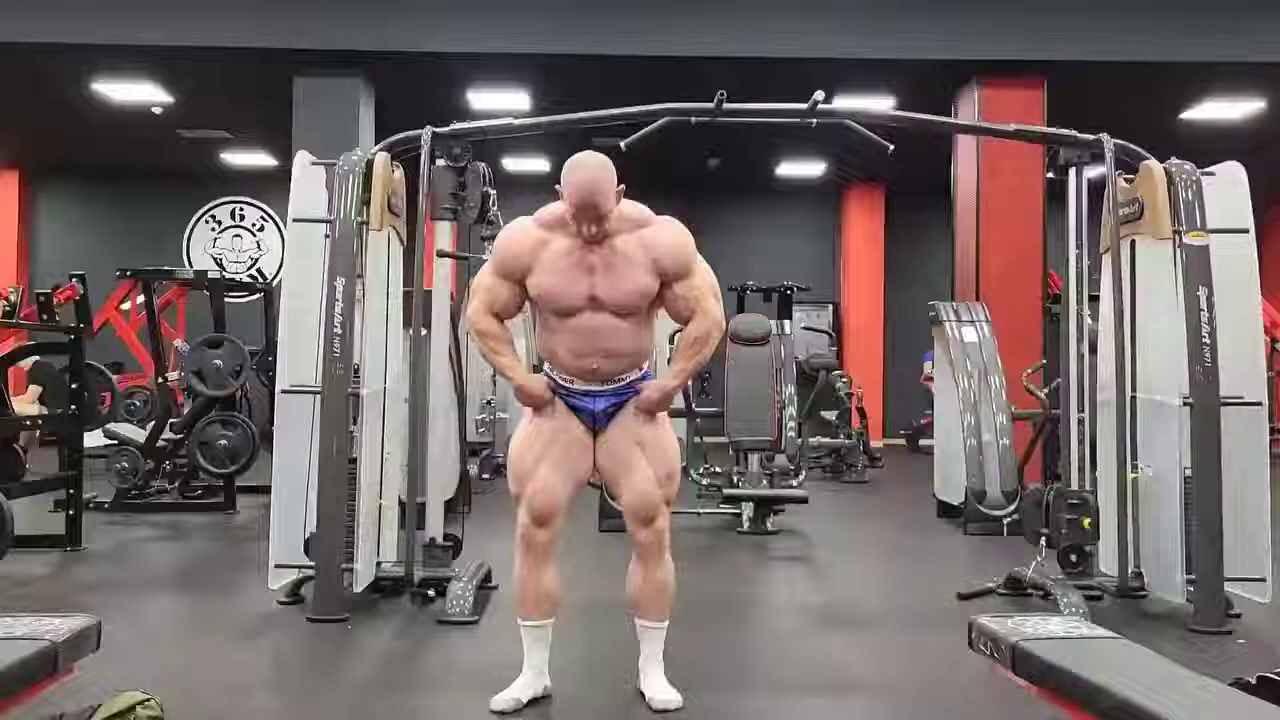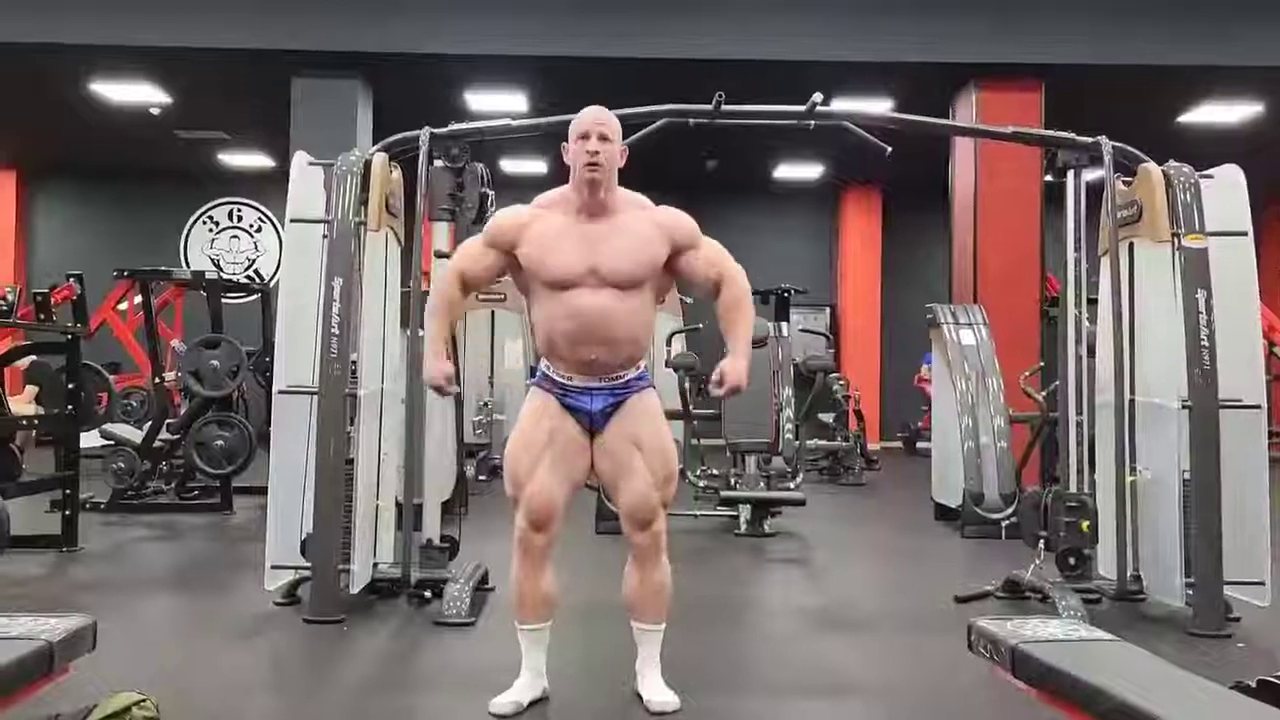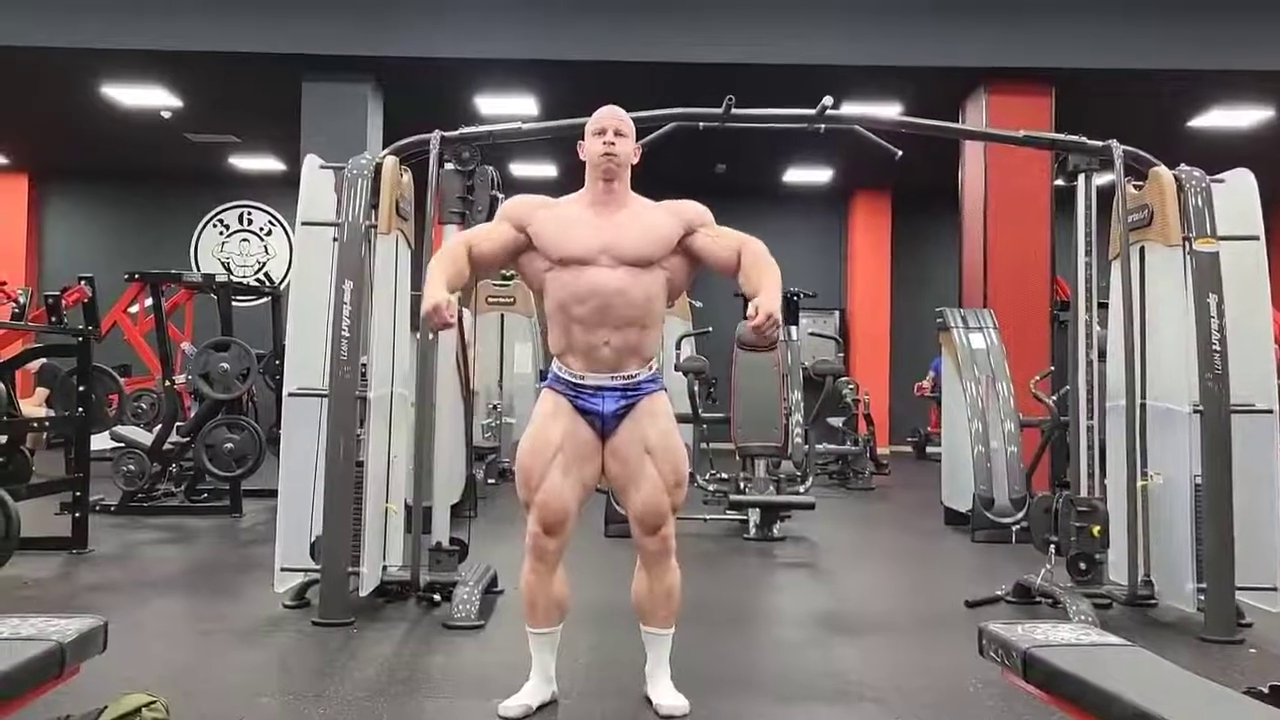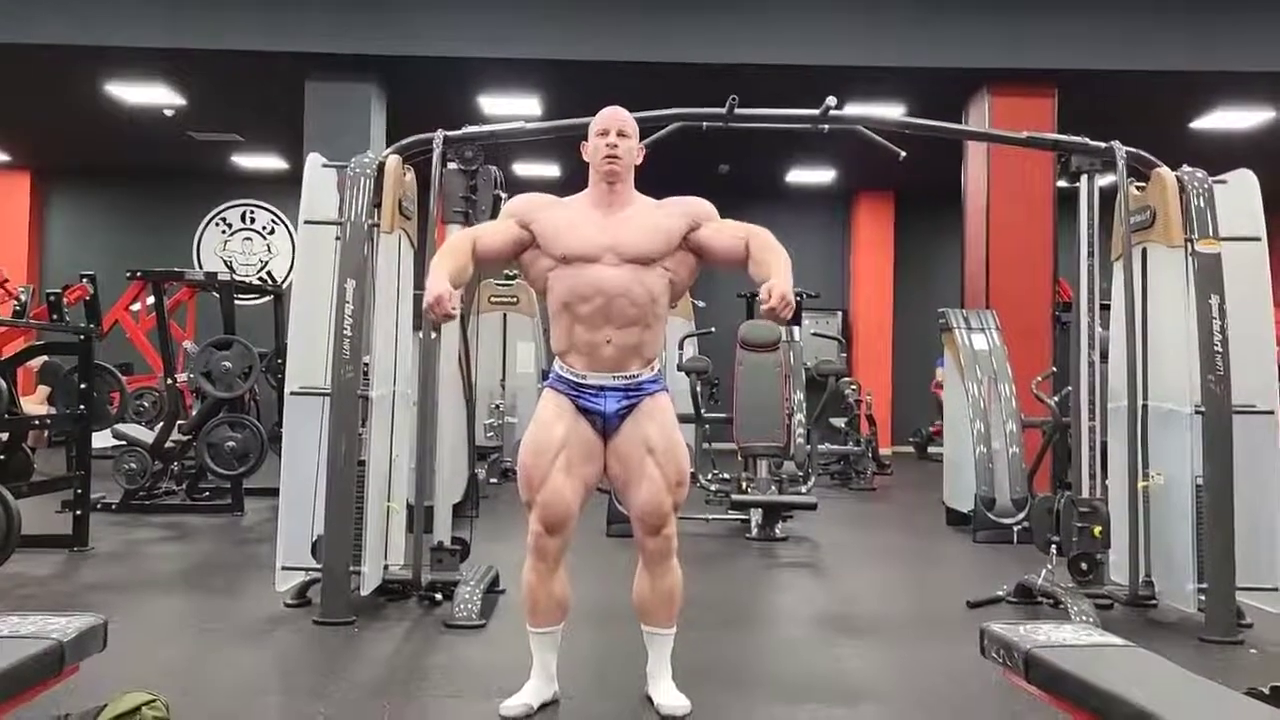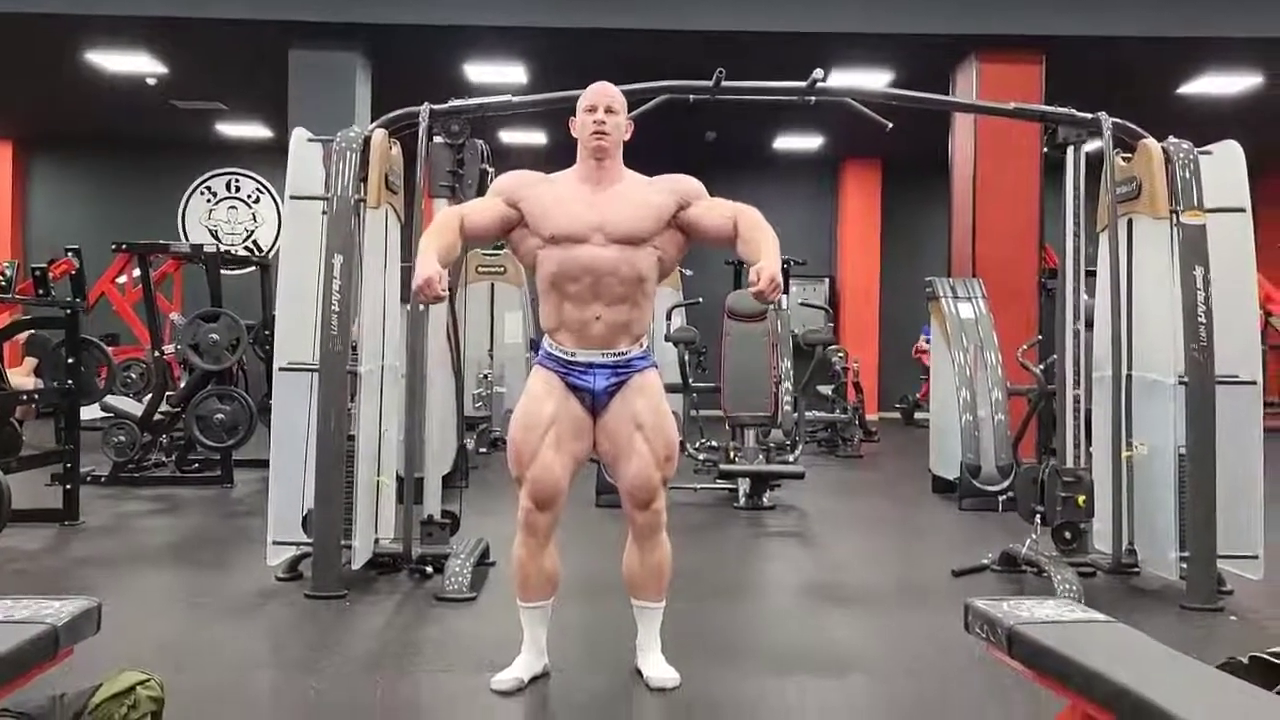
dt=1s
person 1, frame 1
left shoulder: (662, 240)
right shoulder: (525, 240)
left elbow: (707, 315)
right elbow: (482, 312)
left wrist: (672, 382)
right wrist: (519, 378)
left hip: (633, 400)
right hip: (558, 400)
left knee: (652, 529)
right knee: (534, 527)
left ankle: (652, 670)
right ankle: (533, 672)
person 1, frame 2
left shoulder: (661, 224)
right shoulder: (523, 223)
left elbow: (728, 279)
right elbow: (455, 277)
left wrist: (738, 351)
right wrist: (436, 348)
left hip: (630, 395)
right hip: (554, 394)
left knee: (648, 532)
right knee: (532, 530)
person 1, frame 3
left shoulder: (676, 218)
right shoulder: (537, 215)
left elbow: (745, 250)
right elbow: (465, 248)
left wrist: (767, 294)
right wrist: (438, 288)
left hip: (642, 395)
right hip: (566, 394)
left knee: (658, 535)
right knee: (544, 534)
person 1, frame 4
left shoulder: (679, 215)
right shoulder: (540, 212)
left elbow: (752, 239)
right elbow: (468, 242)
left wrist: (779, 277)
right wrist: (441, 277)
left hip: (643, 396)
right hip: (568, 393)
left knee: (659, 534)
right knee: (545, 533)
person 1, frame 5
left shoulder: (668, 194)
right shoulder: (528, 190)
left elbow: (742, 218)
right elbow: (456, 219)
left wrist: (768, 259)
right wrist: (430, 259)
left hip: (632, 372)
right hip: (557, 371)
left knee: (648, 509)
right knee: (535, 509)
left ankle: (650, 648)
right ankle: (532, 650)
